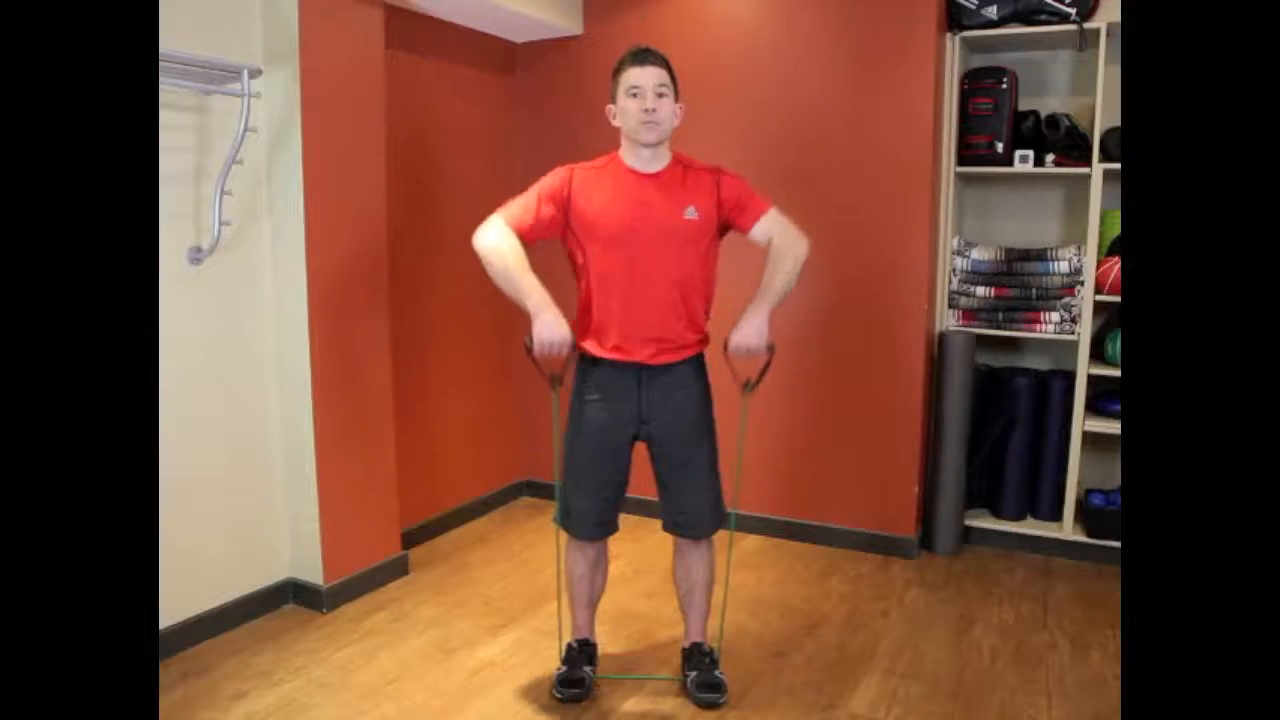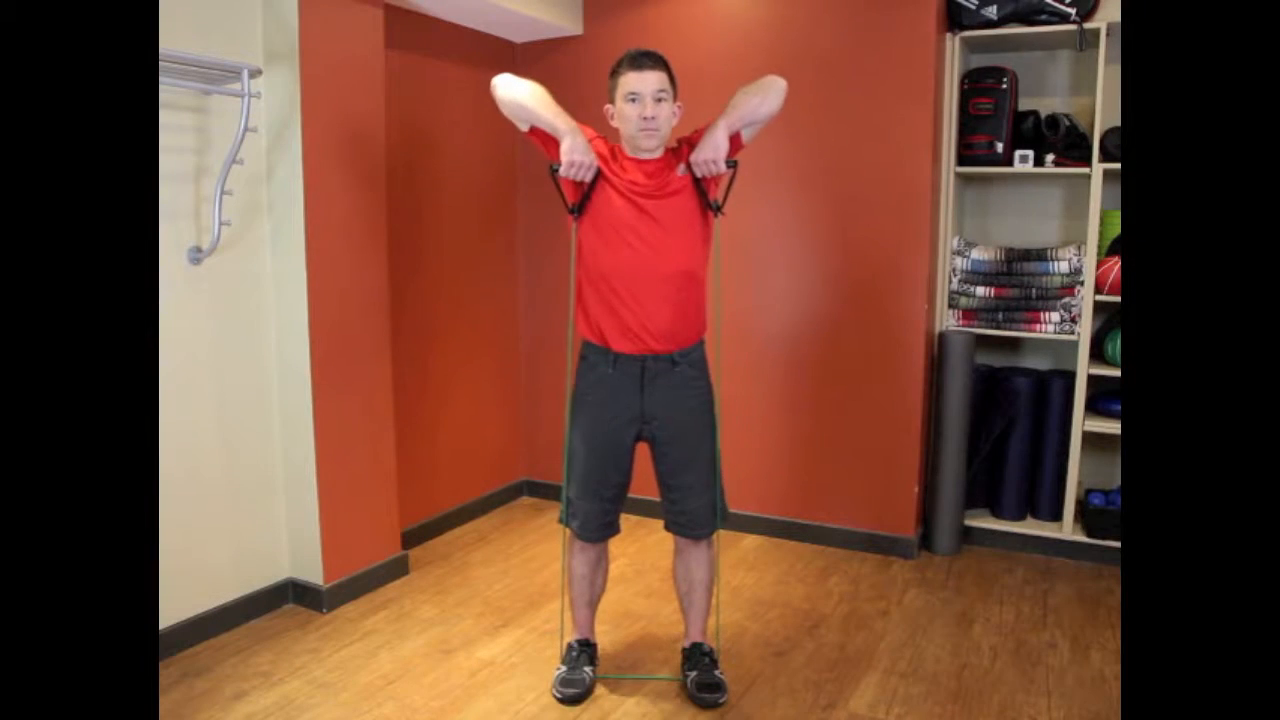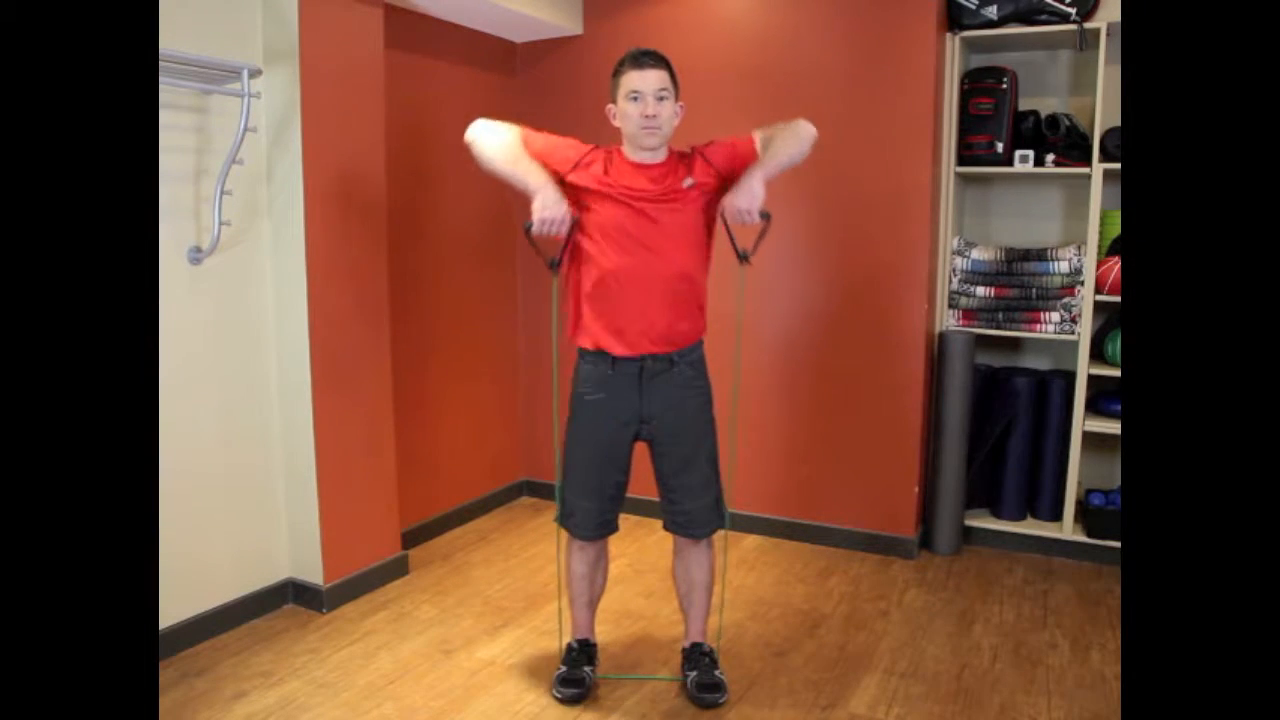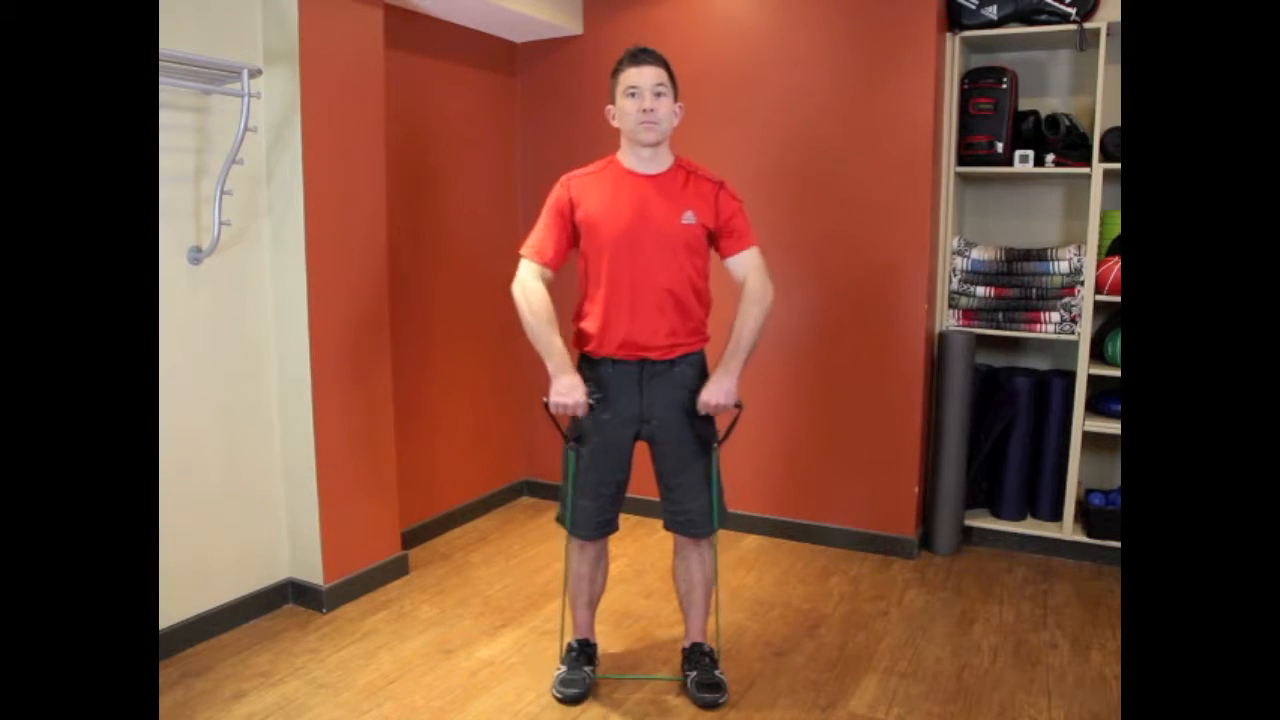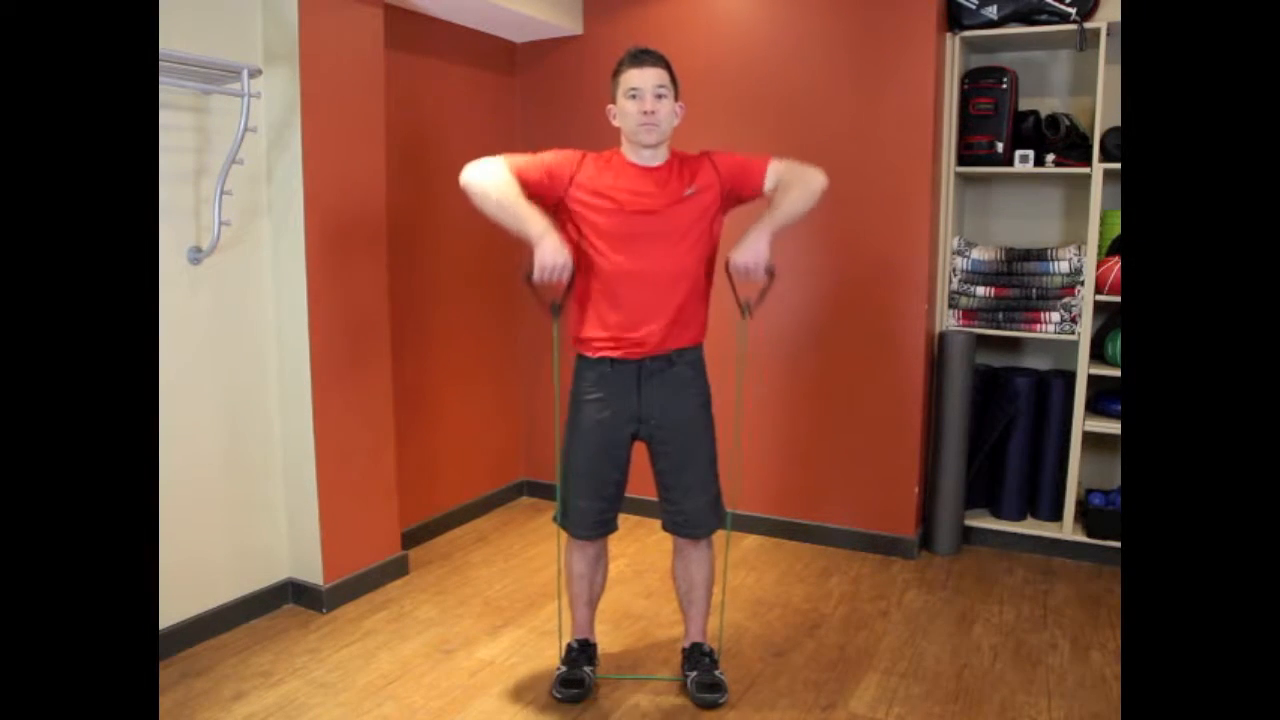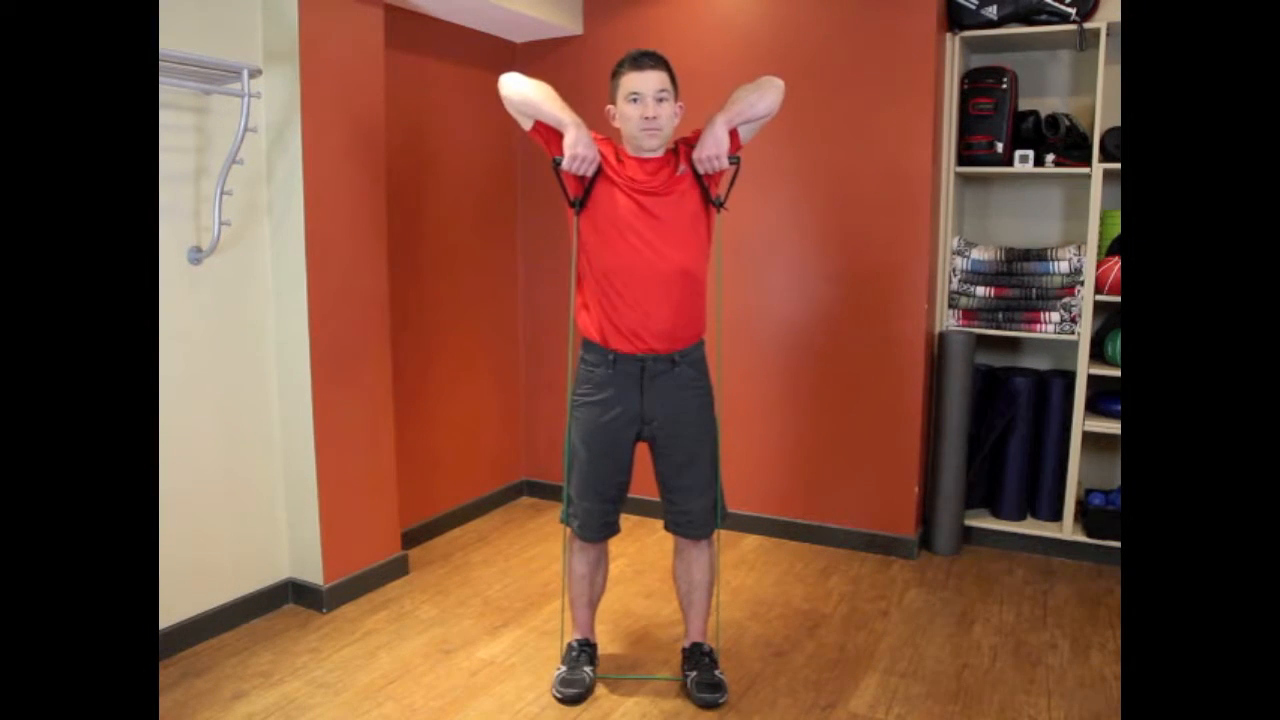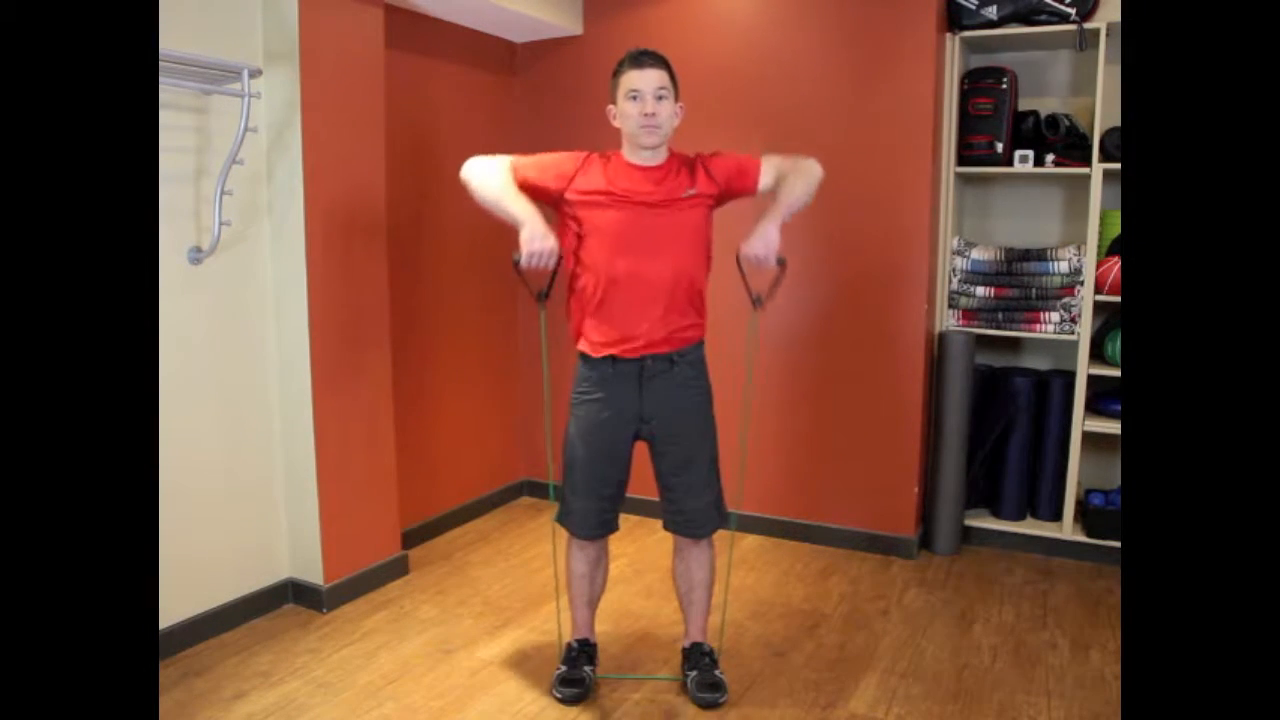
dt=0.7s
person 1, frame 1
left shoulder: (713, 185)
right shoulder: (575, 183)
left elbow: (791, 243)
right elbow: (491, 237)
left wrist: (759, 312)
right wrist: (541, 308)
left hip: (681, 380)
right hip: (599, 378)
left knee: (694, 525)
right knee: (585, 524)
left ankle: (696, 650)
right ankle: (581, 645)
person 1, frame 2
left shoulder: (697, 161)
right shoulder: (588, 162)
left elbow: (772, 89)
right elbow: (507, 88)
left wrist: (719, 132)
right wrist: (568, 135)
left hip: (682, 372)
right hip: (605, 371)
left knee: (696, 523)
right knee: (588, 522)
left ankle: (697, 649)
right ankle: (582, 646)
person 1, frame 3
left shoulder: (706, 169)
right shoulder: (580, 169)
left elbow: (800, 132)
right elbow: (483, 134)
left wrist: (756, 177)
right wrist: (540, 186)
left hip: (681, 373)
right hip: (601, 374)
left knee: (695, 523)
right knee: (586, 522)
left ankle: (697, 649)
right ankle: (581, 645)
person 1, frame 4
left shoulder: (711, 193)
right shoulder: (576, 190)
left elbow: (755, 286)
right elbow: (529, 283)
left wrist: (728, 372)
right wrist: (562, 371)
left hip: (682, 376)
right hip: (599, 377)
left knee: (695, 524)
right knee: (587, 523)
left ankle: (697, 650)
right ankle: (581, 647)
person 1, frame 5
left shoulder: (711, 174)
right shoulder: (575, 173)
left elbow: (809, 180)
right elbow: (478, 175)
left wrist: (762, 232)
right wrist: (539, 229)
left hip: (679, 375)
right hip: (600, 376)
left knee: (694, 524)
right knee: (585, 523)
left ankle: (697, 650)
right ankle: (581, 646)
person 1, frame 6
left shoulder: (699, 161)
right shoulder: (589, 162)
left elbow: (771, 90)
right elbow: (512, 87)
left wrist: (718, 127)
right wrist: (572, 127)
left hip: (682, 371)
right hip: (604, 371)
left knee: (695, 523)
right knee: (588, 522)
left ankle: (697, 650)
right ankle: (581, 646)
person 1, frame 7
left shoulder: (708, 175)
right shoulder: (577, 175)
left elbow: (805, 171)
right elbow: (477, 171)
left wrist: (772, 223)
right wrist: (527, 221)
left hip: (680, 373)
right hip: (601, 376)
left knee: (694, 522)
right knee: (586, 522)
left ankle: (697, 649)
right ankle: (581, 645)
